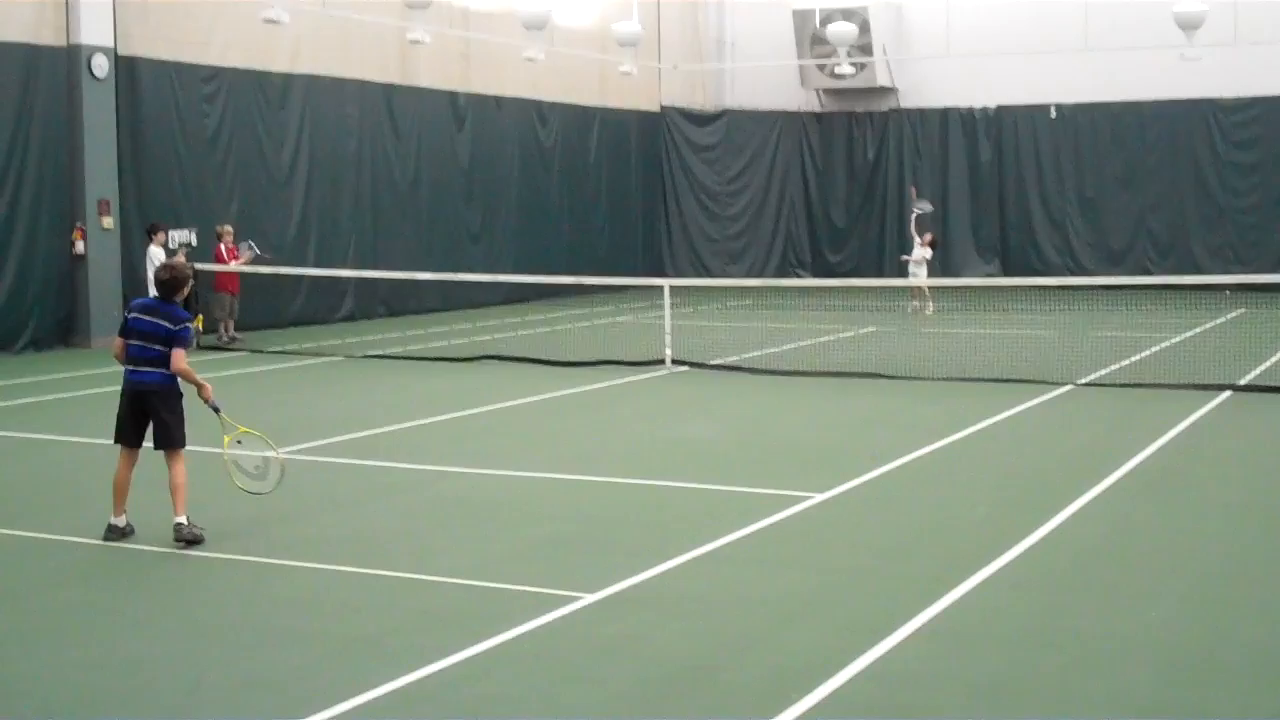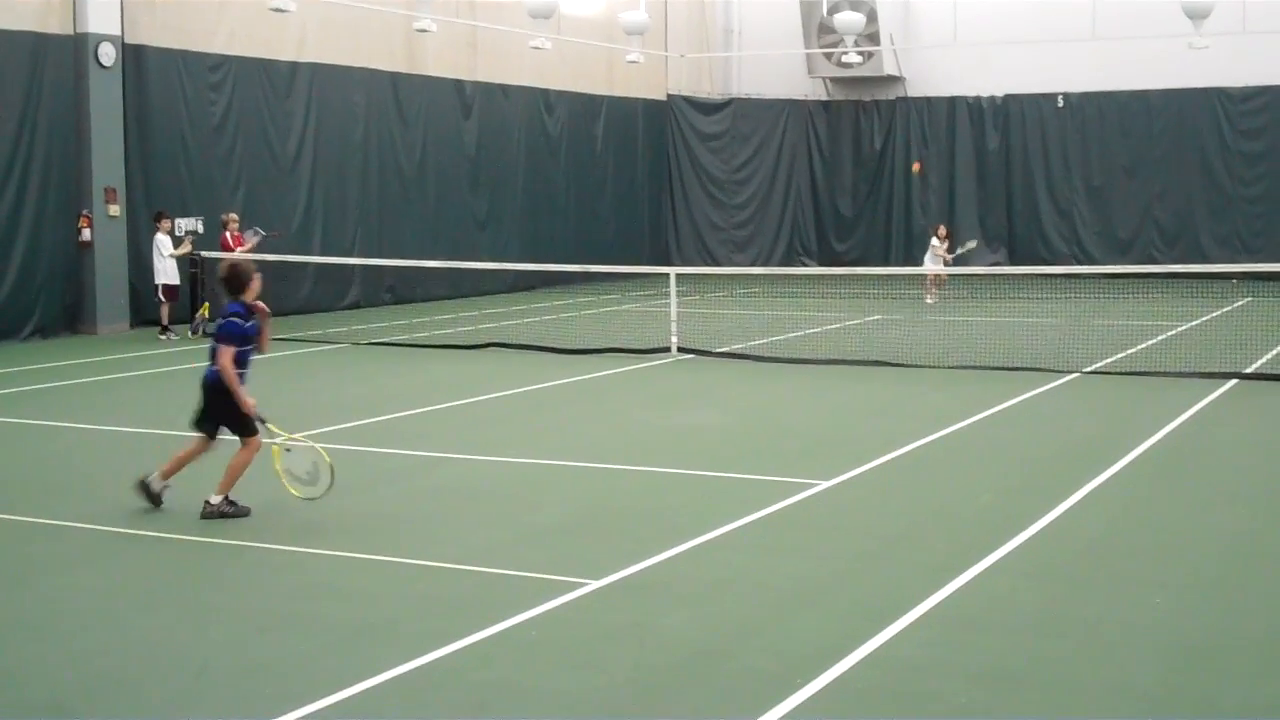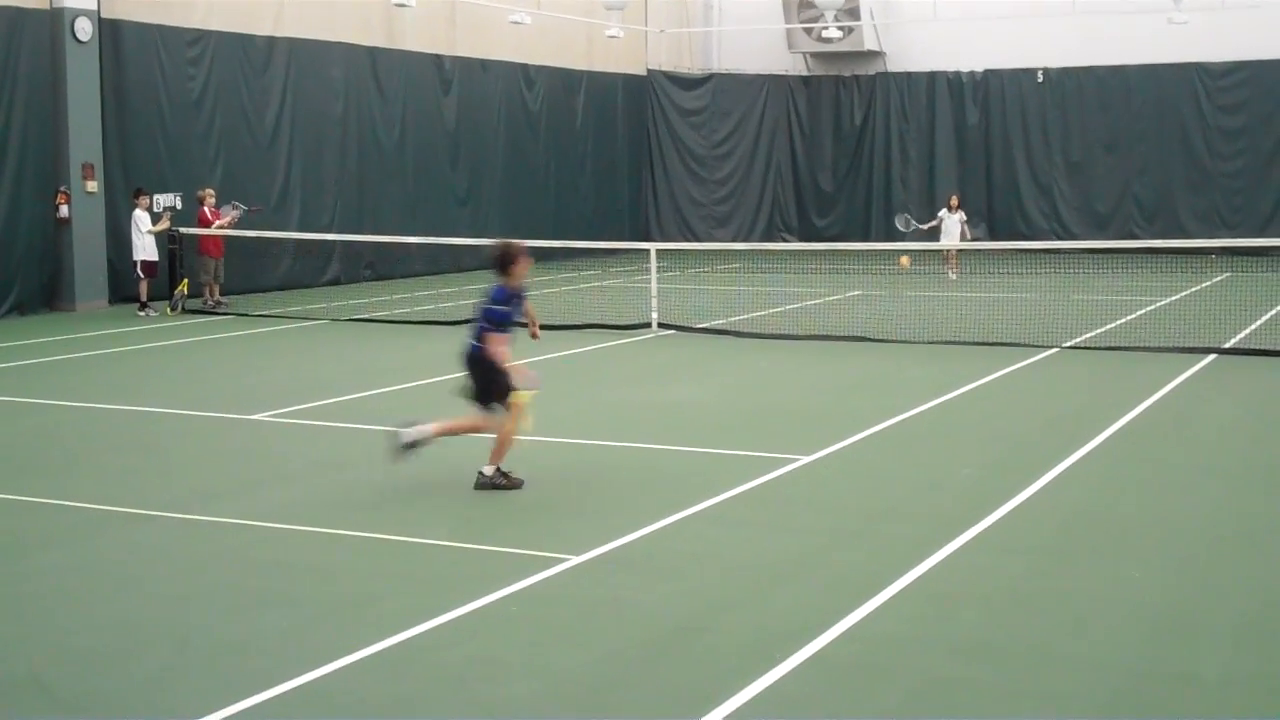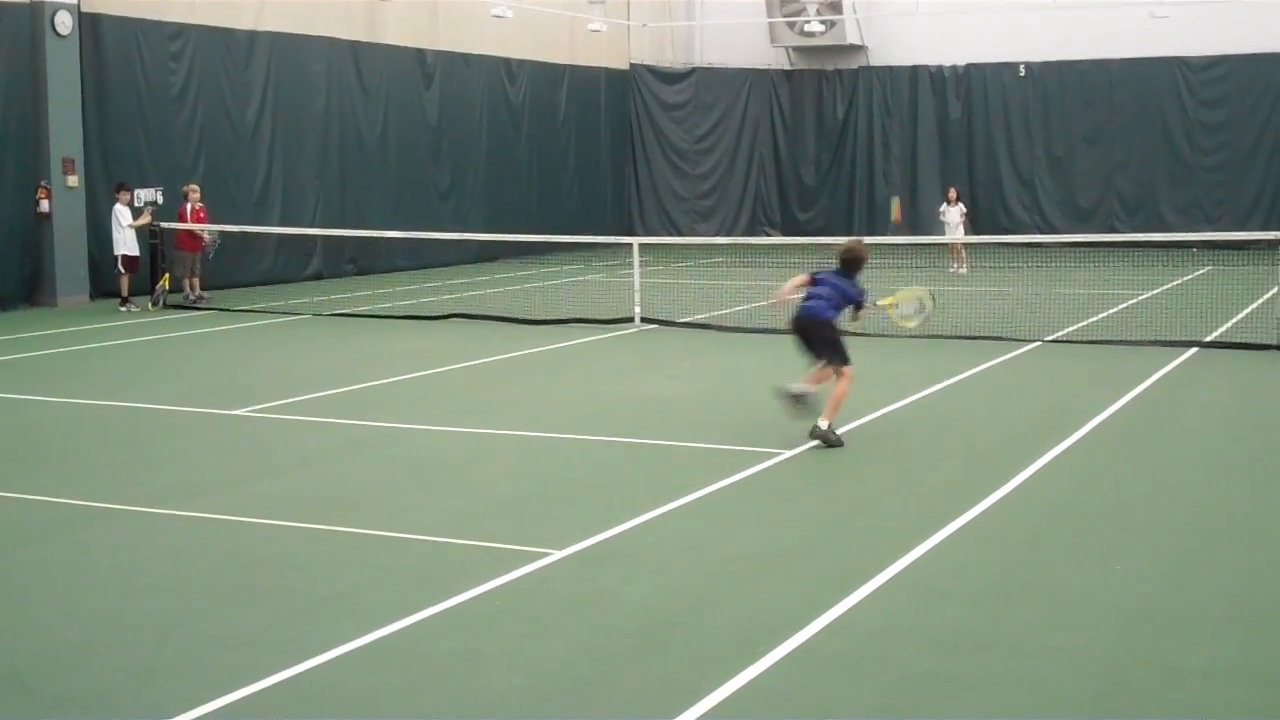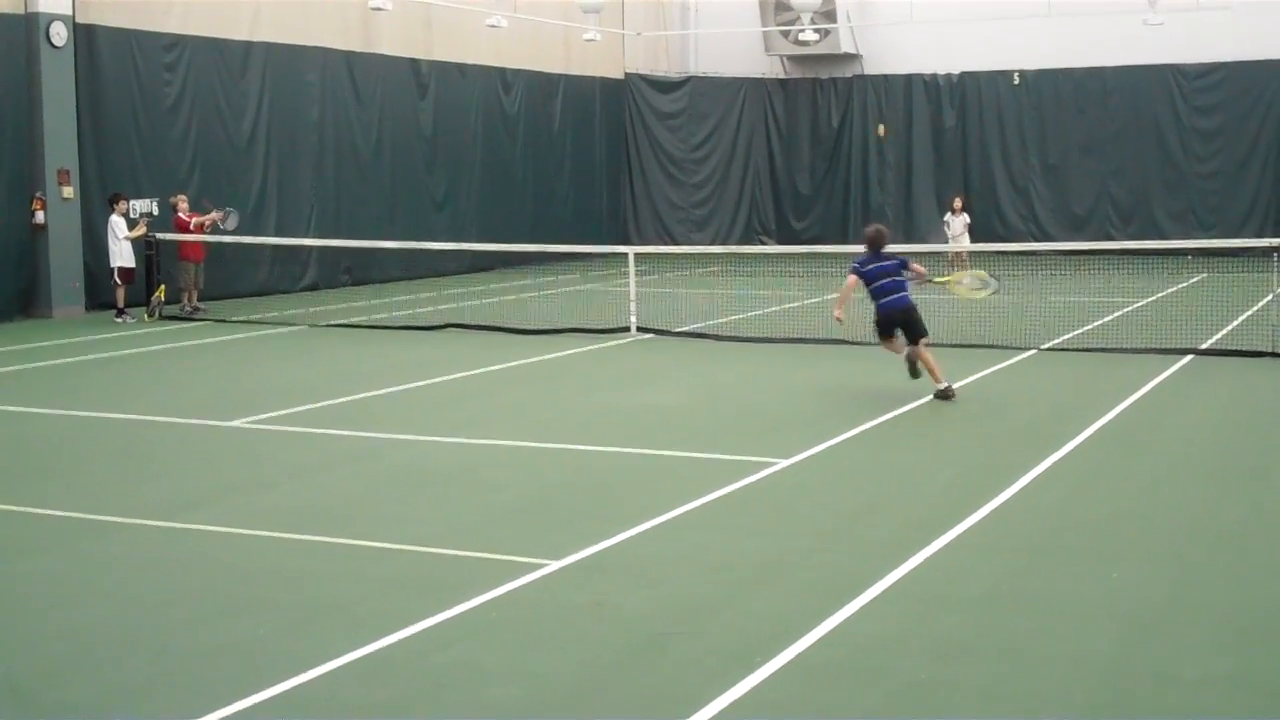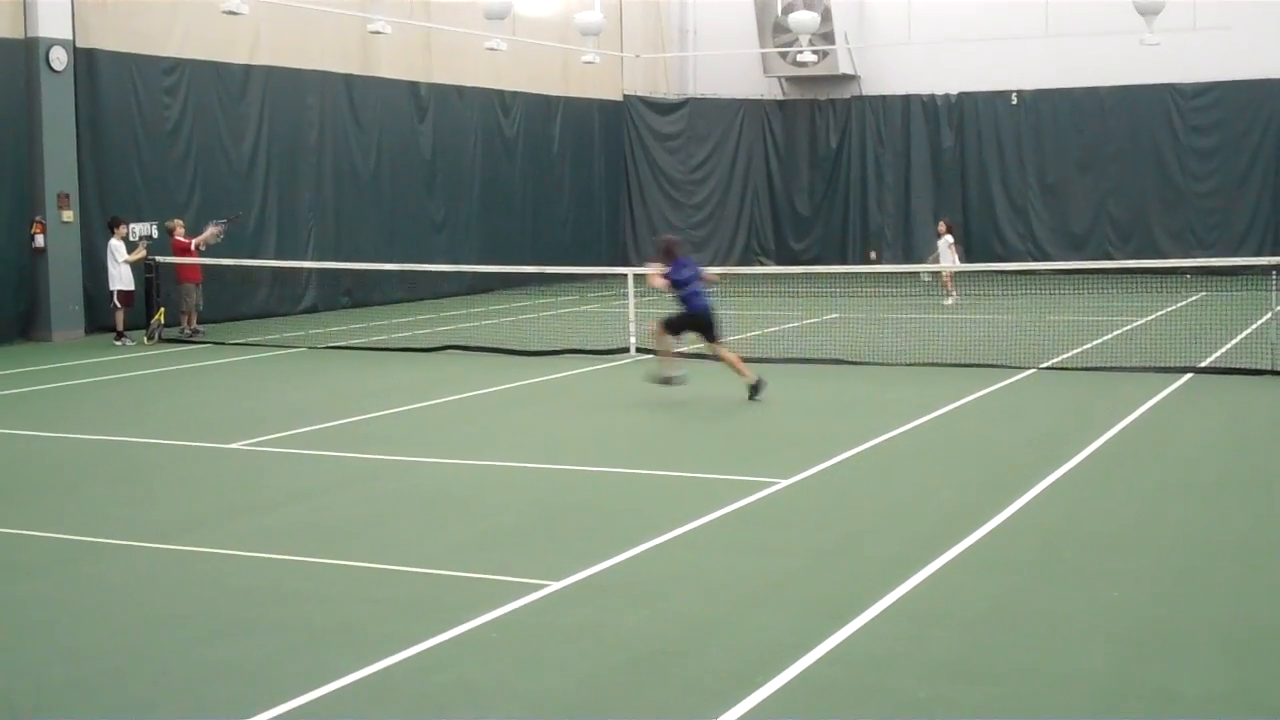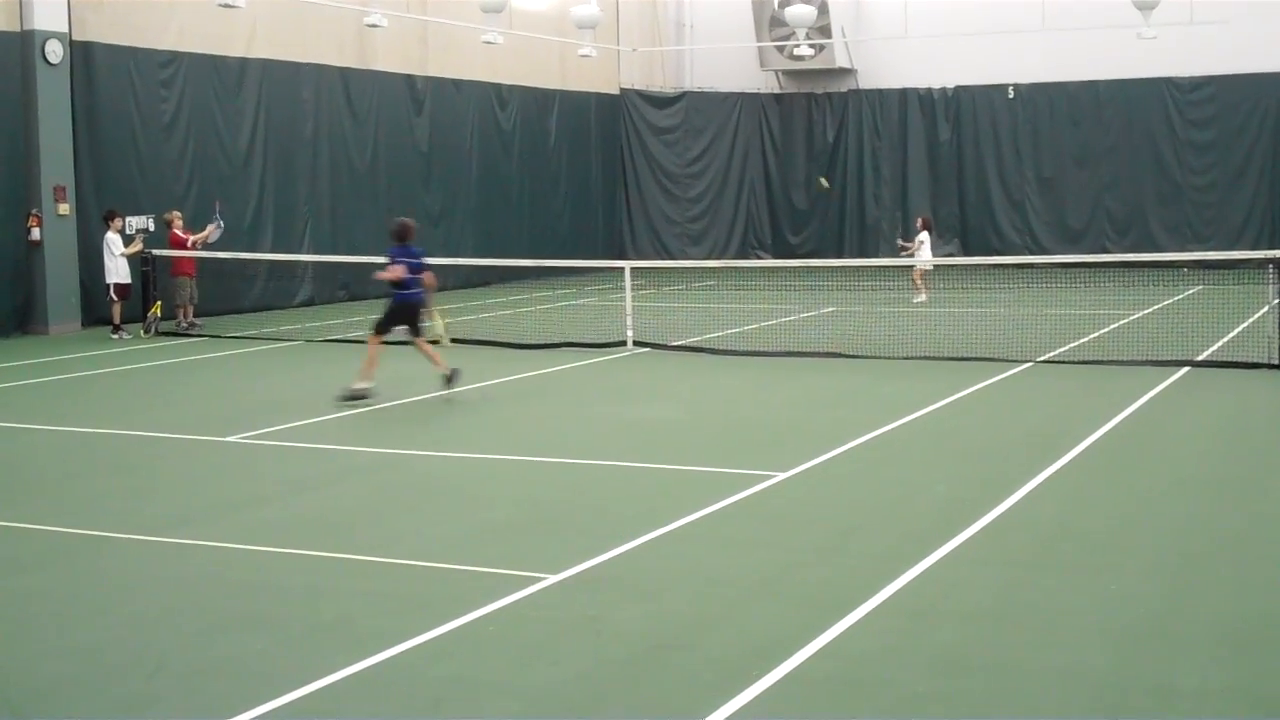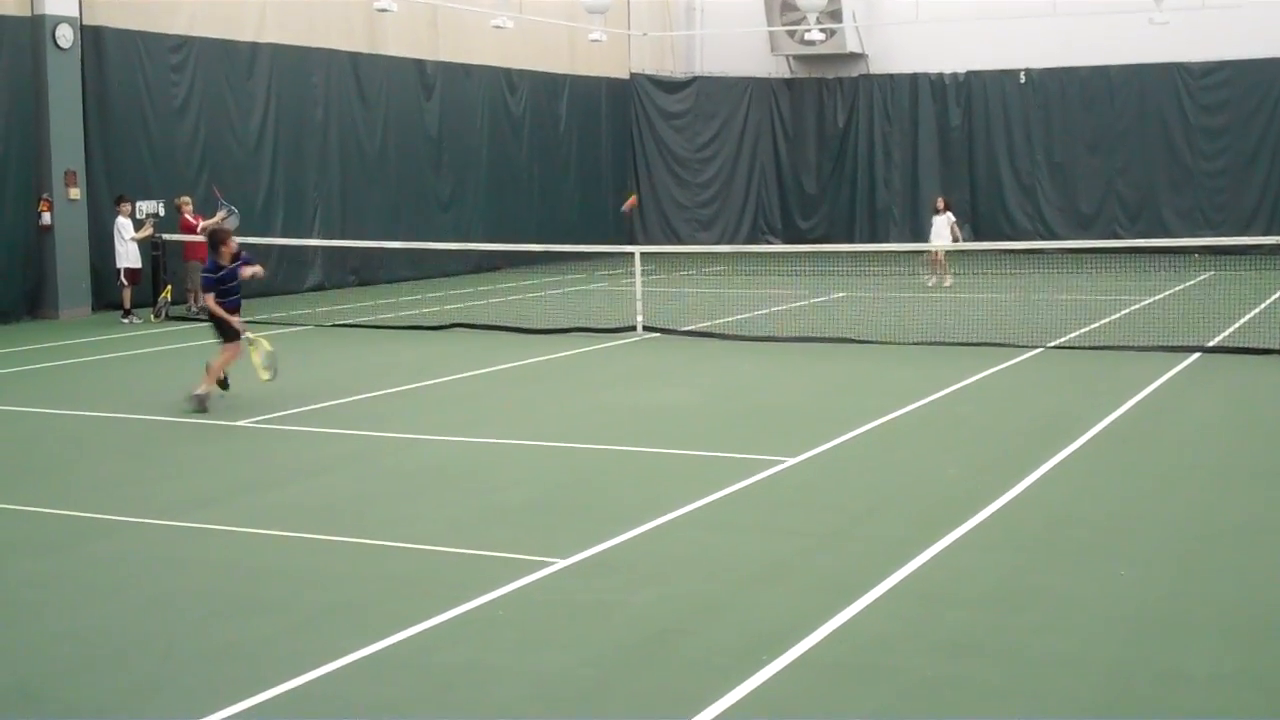
dt=0.7s
person 1, frame 1
left shoulder: (135, 307)
right shoulder: (180, 319)
left elbow: (118, 350)
right elbow: (178, 366)
right wrist: (201, 385)
left hip: (132, 388)
right hip: (163, 391)
left knee: (127, 456)
right knee: (175, 458)
left ankle: (117, 522)
right ankle: (181, 522)
person 1, frame 2
left shoulder: (247, 312)
right shoulder: (237, 317)
left elbow: (261, 348)
right elbow: (224, 363)
left wrist: (264, 320)
right wrist: (241, 396)
left hip: (215, 384)
right hip: (223, 386)
left knee: (204, 443)
right knee: (251, 443)
left ankle: (155, 483)
right ankle: (217, 502)
person 1, frame 3
left shoulder: (516, 291)
right shoulder: (500, 301)
left elbow: (525, 305)
right elbow: (494, 346)
left wrist: (533, 324)
right wrist: (515, 370)
left hip: (481, 360)
right hip: (481, 360)
left knee: (487, 423)
right knee: (515, 409)
left ankle: (418, 432)
right ankle: (489, 472)
person 1, frame 4
left shoulder: (824, 274)
right shoulder: (857, 291)
left elbow: (798, 280)
right elbow: (855, 317)
left wrist: (783, 292)
left hip: (801, 320)
right hip: (821, 322)
left knee: (832, 362)
right knee: (845, 375)
left ankle: (800, 389)
right ankle: (823, 426)
person 1, frame 5
left shoulder: (860, 264)
right shoulder: (895, 259)
left elbow: (850, 283)
right elbow: (921, 272)
left wrist: (839, 307)
right wrist: (917, 275)
left hip: (886, 312)
right hip: (907, 307)
left knee: (886, 340)
right knee: (921, 348)
left ankle: (906, 352)
right ankle: (943, 386)
person 1, frame 6
left shoulder: (672, 270)
right shoulder: (688, 263)
left elbow: (661, 285)
right elbow: (711, 278)
left wrist: (652, 274)
left hip: (694, 313)
right hip: (705, 310)
left knee: (659, 328)
right knee: (718, 349)
left ankle: (667, 373)
right ankle: (752, 381)
person 1, frame 7
left shoulder: (393, 253)
right shoulder: (417, 254)
left elbow: (399, 274)
right elbow: (430, 281)
left wrist: (383, 275)
right wrist: (427, 300)
left hip: (399, 303)
right hip: (416, 303)
left knee: (374, 340)
right knee: (419, 341)
left ankle: (361, 387)
right ankle: (446, 371)
person 1, frame 8
left shoulder: (239, 256)
right shoulder: (209, 270)
left elbow: (260, 271)
right elbow: (209, 302)
left wrist: (251, 271)
right wrist: (230, 318)
left hip: (234, 307)
right hip: (221, 312)
left knee: (231, 347)
right knee: (231, 348)
left ankle: (216, 371)
right ankle: (202, 391)
